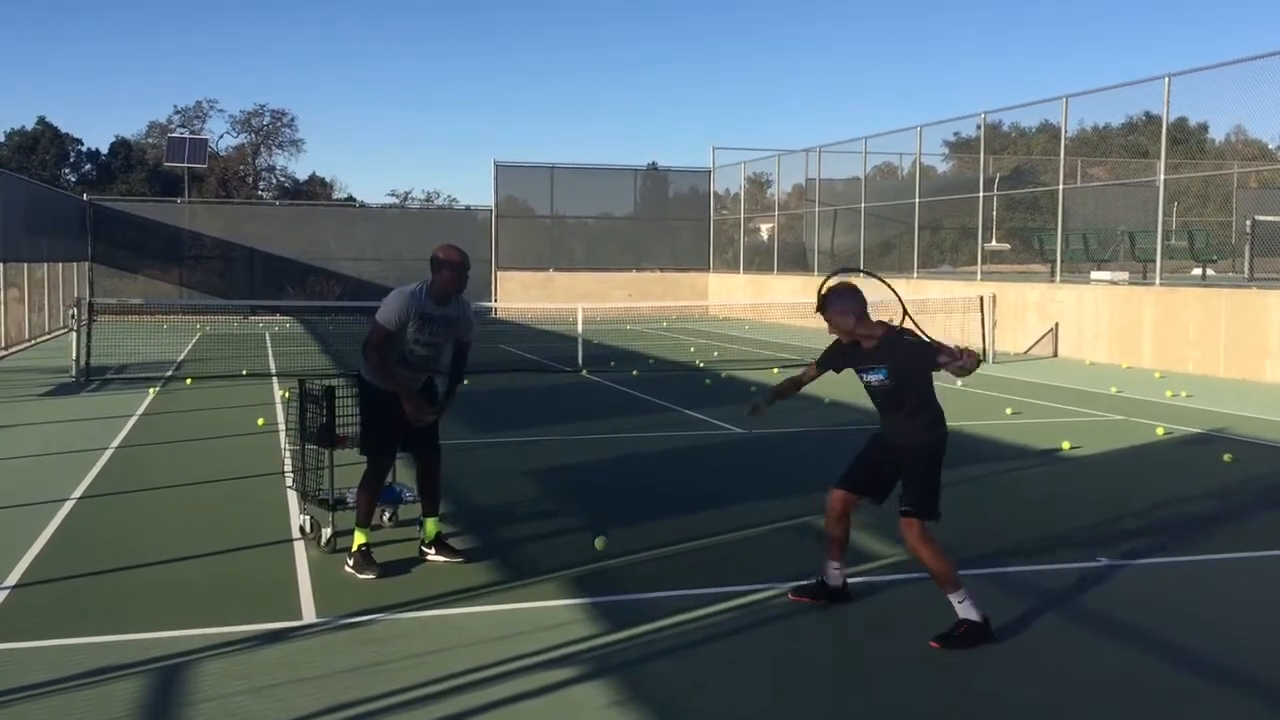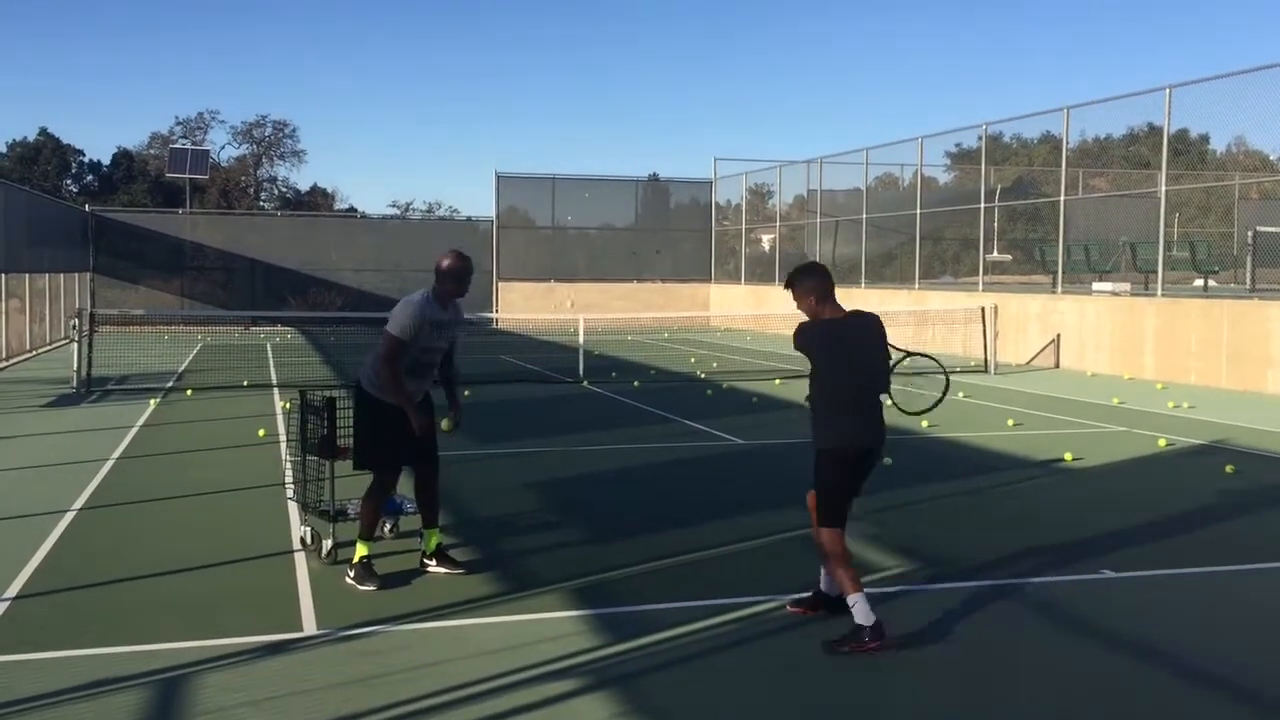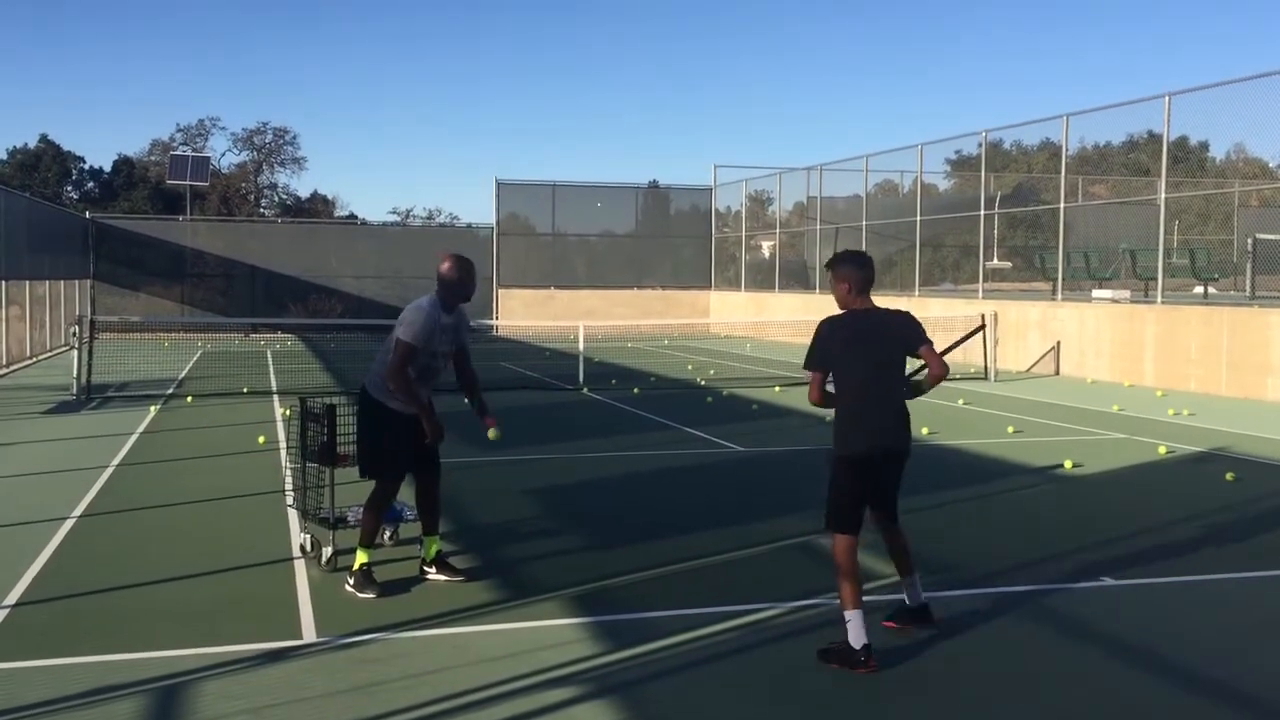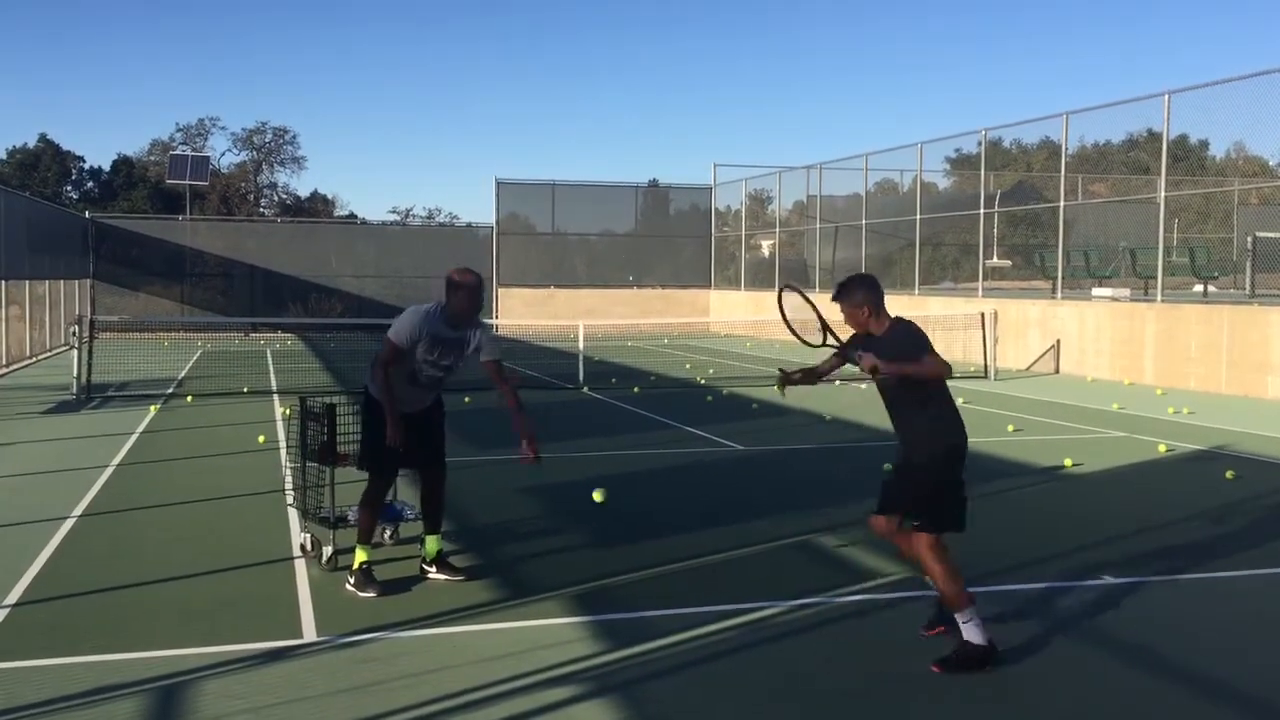
dt=0.5s
person 1, frame 1
left shoulder: (904, 343)
right shoulder: (847, 347)
left elbow: (964, 365)
right elbow: (806, 375)
left wrist: (963, 359)
right wrist: (769, 400)
left hip: (921, 441)
right hip: (889, 437)
left knee: (912, 531)
right knee: (837, 502)
left ankle: (973, 619)
right ankle: (833, 583)
person 1, frame 2
left shoulder: (811, 334)
right shoulder: (871, 324)
right elbow: (882, 385)
left hip: (839, 442)
right hip: (869, 437)
left knee: (829, 532)
right knee: (817, 503)
left ankle: (867, 625)
right ankle: (829, 592)
person 1, frame 3
left shoulder: (830, 329)
right shoulder: (902, 322)
left elbow: (815, 395)
right elbow: (939, 370)
right wrist: (910, 391)
left hip: (854, 447)
right hip: (895, 442)
left knee: (842, 541)
right knee: (887, 522)
left ankle: (858, 646)
right ankle: (916, 602)
person 1, frame 4
left shoulder: (906, 334)
right shoulder: (865, 340)
left elbow: (942, 370)
right elbow: (823, 369)
left wrist: (886, 367)
right wrist: (795, 377)
left hip: (940, 448)
right hip: (916, 447)
left knee: (926, 542)
right knee: (882, 523)
left ankle: (977, 641)
right ankle: (953, 604)
person 2, frame 1
left shoulder: (463, 311)
right shoulder: (404, 300)
left elbow: (460, 358)
right elbow: (371, 349)
left wrist: (446, 399)
right wrist: (404, 396)
left hip: (421, 387)
right hip: (380, 387)
left knee: (430, 459)
right knee: (380, 464)
left ankle: (431, 538)
right ankle: (358, 548)
person 2, frame 2
left shoulder: (454, 313)
right shoulder: (413, 308)
right elbow: (385, 363)
left wrist: (453, 401)
right wrist: (411, 411)
left hip: (417, 397)
right hip: (380, 399)
left knee: (428, 470)
right knee: (386, 478)
left ankle: (431, 550)
right ankle: (359, 560)
person 2, frame 3
left shoulder: (458, 319)
right shoulder: (422, 315)
left elbow: (463, 370)
right elbow: (397, 372)
left wrist: (483, 411)
right wrist: (428, 418)
left hip: (417, 406)
right hip: (385, 405)
left knee: (430, 478)
right knee: (389, 485)
left ankle: (432, 556)
right ankle: (360, 568)
person 2, frame 4
left shoulder: (478, 332)
right shoulder: (417, 319)
left elbow: (503, 383)
right elbow: (380, 366)
left wrist: (525, 434)
right wrist: (392, 418)
left hip: (426, 407)
right hip: (384, 404)
left knee: (435, 476)
right knee: (381, 481)
left ankle: (431, 557)
right ankle: (359, 566)
